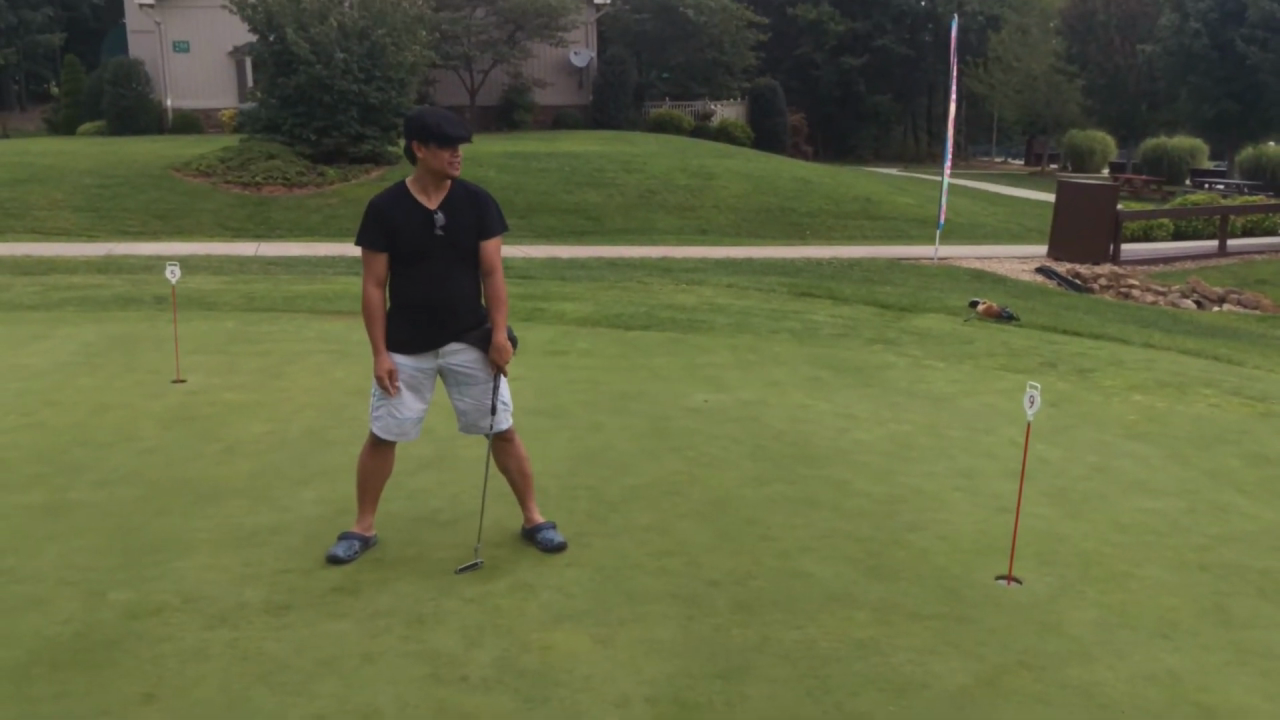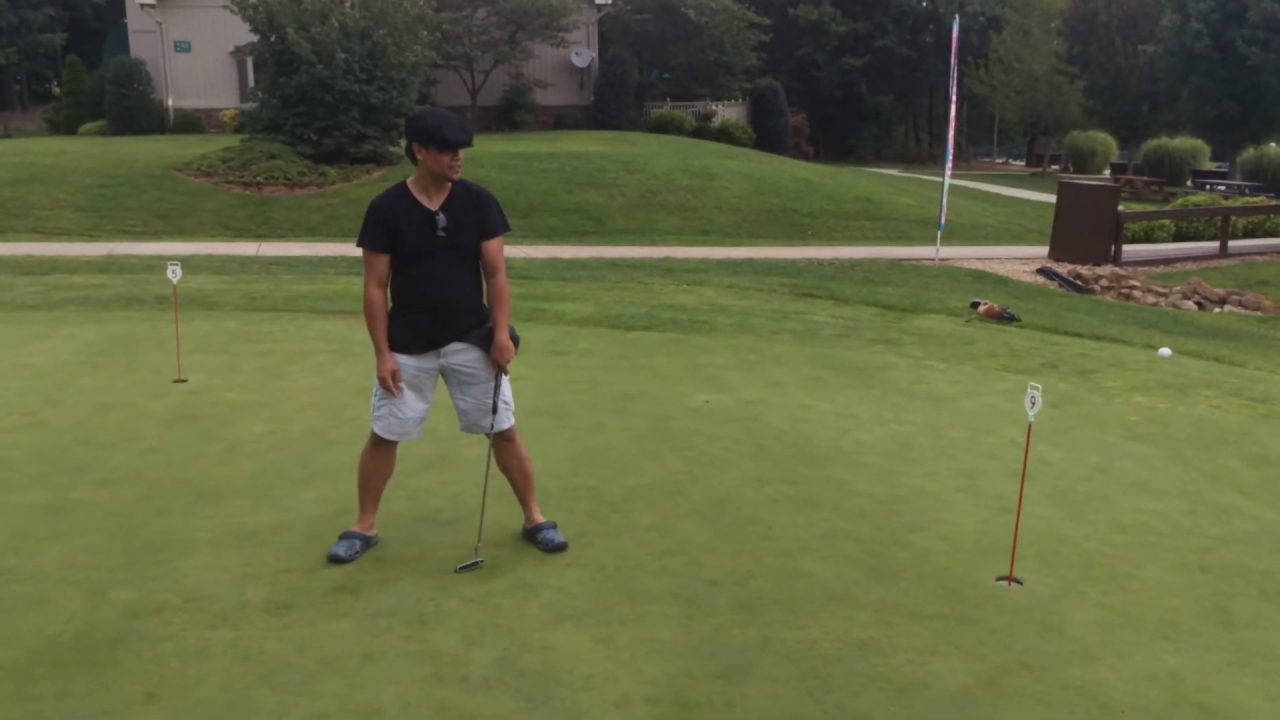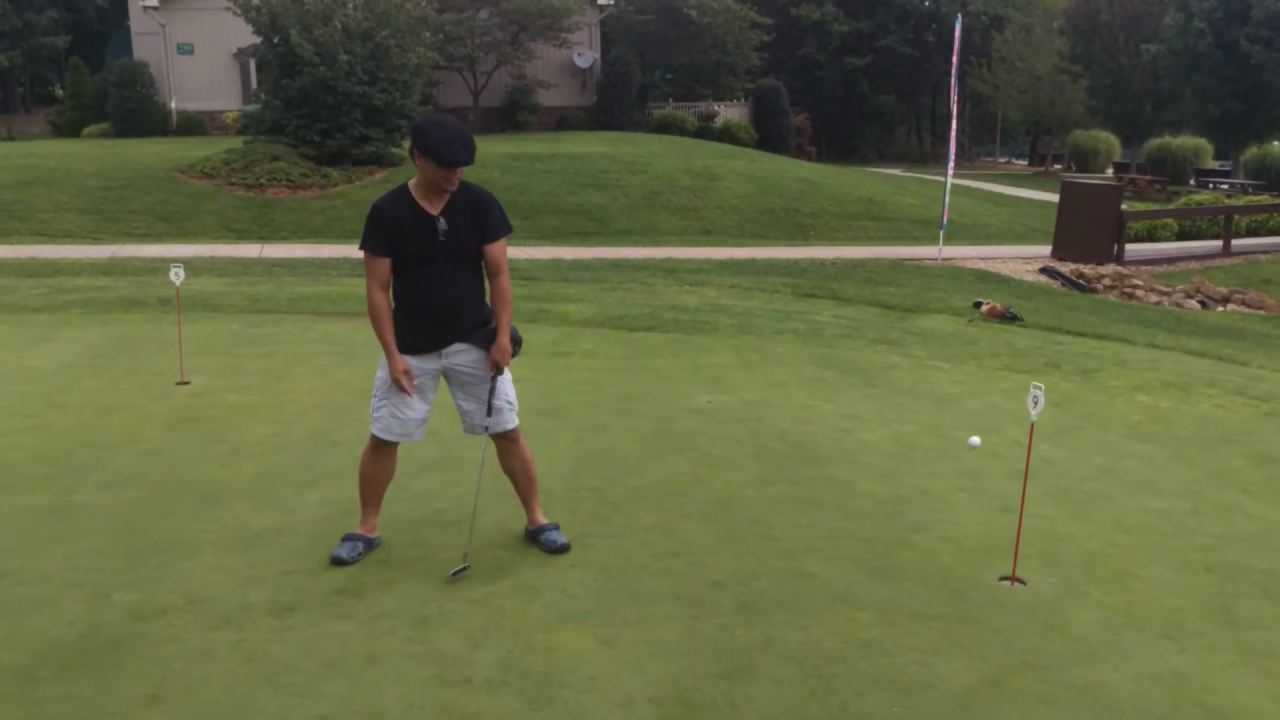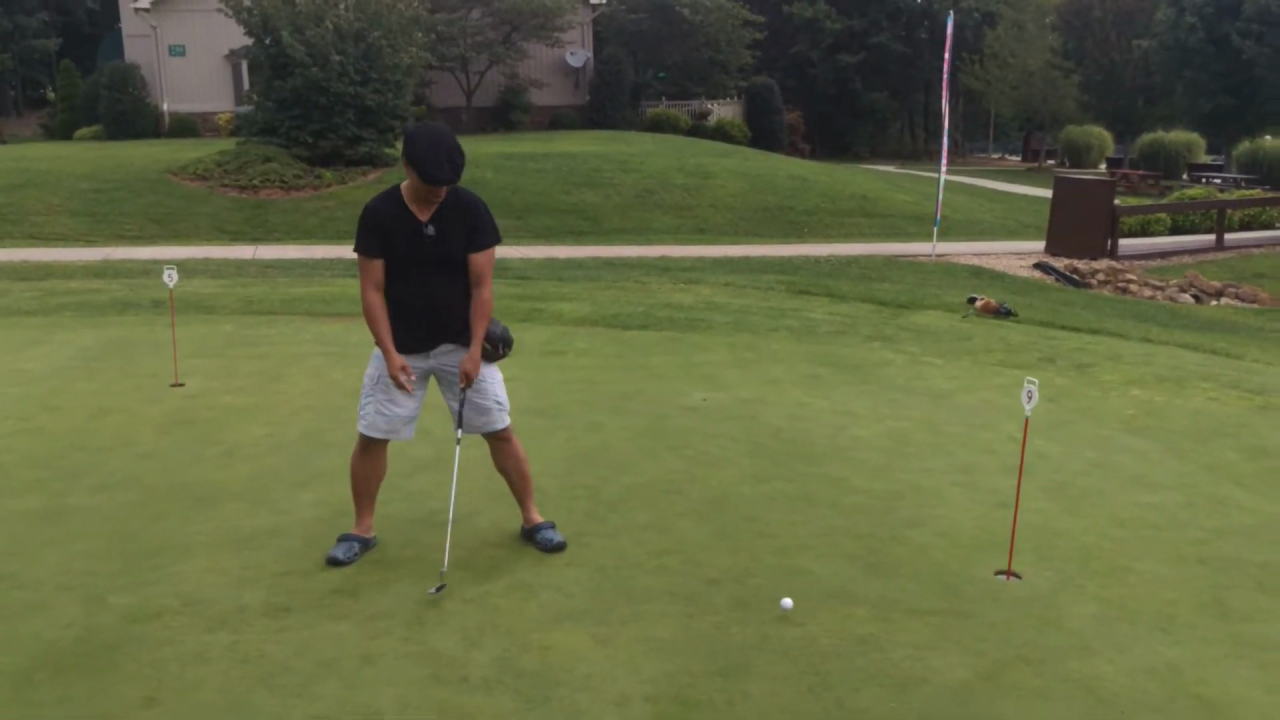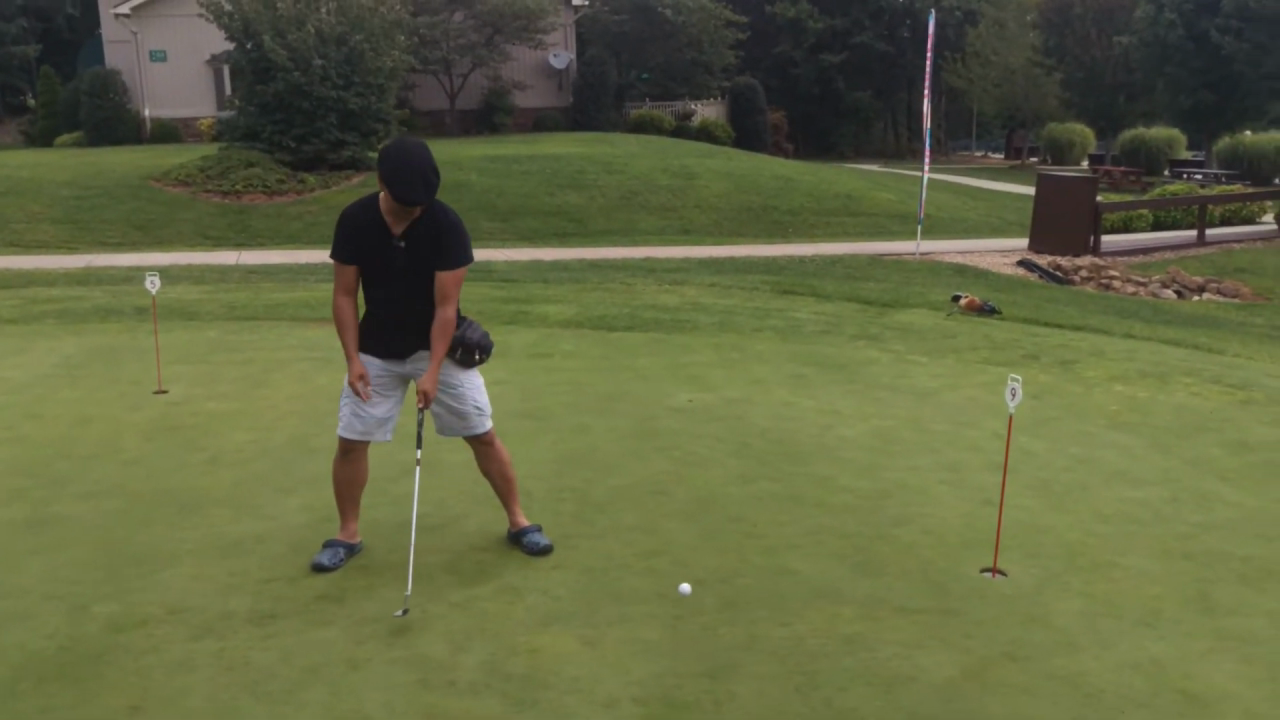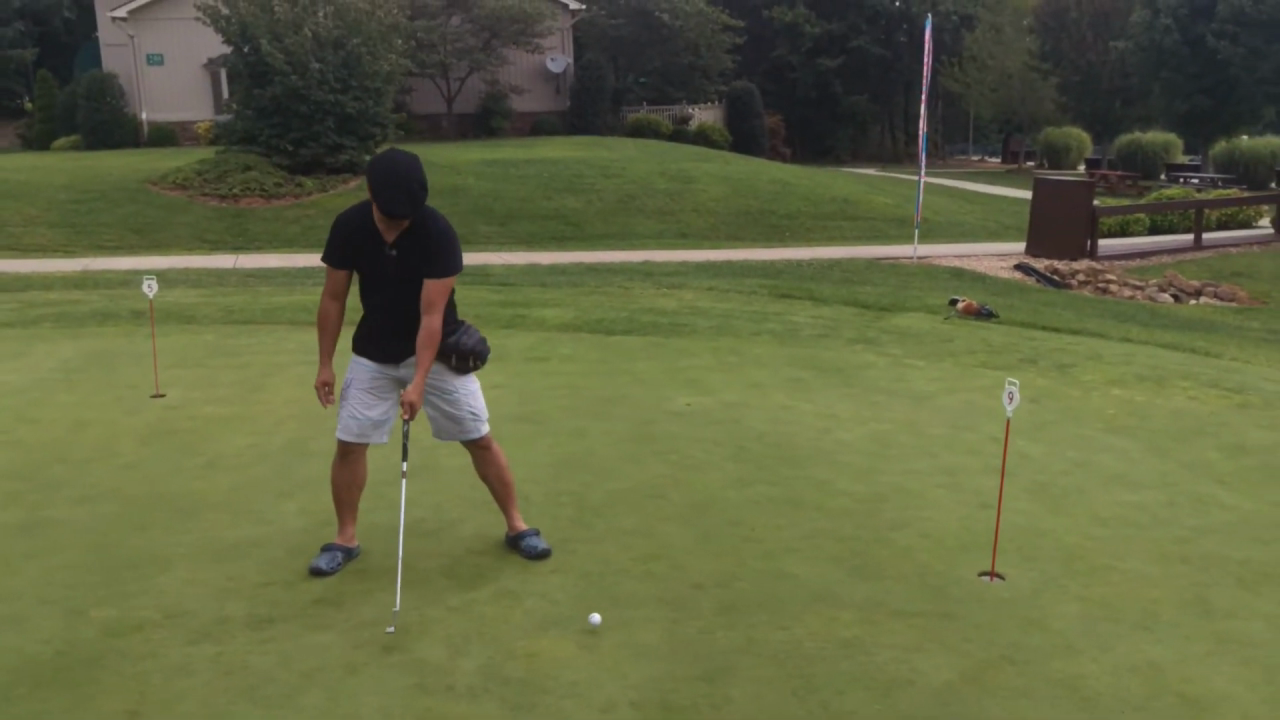
dt=0.2s
person 1, frame 1
left shoulder: (477, 202)
right shoulder: (384, 208)
left elbow: (492, 273)
right elbow: (374, 286)
left wrist: (499, 333)
right wrist: (379, 352)
left hip: (469, 341)
right hip: (406, 347)
left knee: (502, 430)
right knee: (382, 436)
left ankle: (533, 518)
right ankle: (363, 527)
person 1, frame 2
left shoulder: (479, 202)
right shoulder: (386, 209)
left elbow: (495, 273)
right elbow: (375, 287)
left wrist: (502, 332)
right wrist: (383, 353)
left hip: (471, 341)
right hip: (407, 347)
left knee: (504, 431)
right knee: (384, 436)
left ankle: (533, 518)
right ankle: (364, 527)
person 1, frame 3
left shoulder: (481, 204)
right shoulder: (387, 212)
left elbow: (499, 275)
right elbow: (378, 289)
left wrist: (502, 335)
right wrist: (393, 355)
left hip: (473, 342)
right hip: (410, 348)
left knee: (507, 431)
right knee: (383, 438)
left ankle: (536, 520)
right ankle: (367, 529)
person 1, frame 4
left shoulder: (471, 210)
right shoulder: (378, 214)
left elbow: (481, 286)
right elbow: (372, 291)
left wrist: (475, 349)
right wrist: (390, 353)
left hip: (460, 341)
right hip: (401, 346)
left knee: (500, 431)
right knee: (371, 436)
left ankle: (532, 518)
right ankle: (362, 529)
person 1, frame 5
left shoulder: (446, 224)
right shoulder: (355, 221)
left elbow: (446, 306)
right elbow: (345, 295)
left wrist: (432, 371)
right wrist: (353, 358)
left hip: (439, 347)
right hip: (377, 350)
left knee: (482, 435)
right knee: (351, 440)
left ankle: (518, 522)
right ankle: (348, 534)
person 1, frame 6
left shoulder: (438, 233)
right shoulder: (348, 227)
left elbow: (432, 316)
right elbow: (333, 298)
left wrist: (418, 381)
right wrist: (325, 364)
left hip: (437, 351)
right hip: (374, 353)
left knee: (479, 439)
right knee: (349, 443)
left ankle: (516, 525)
right ankle: (345, 538)
